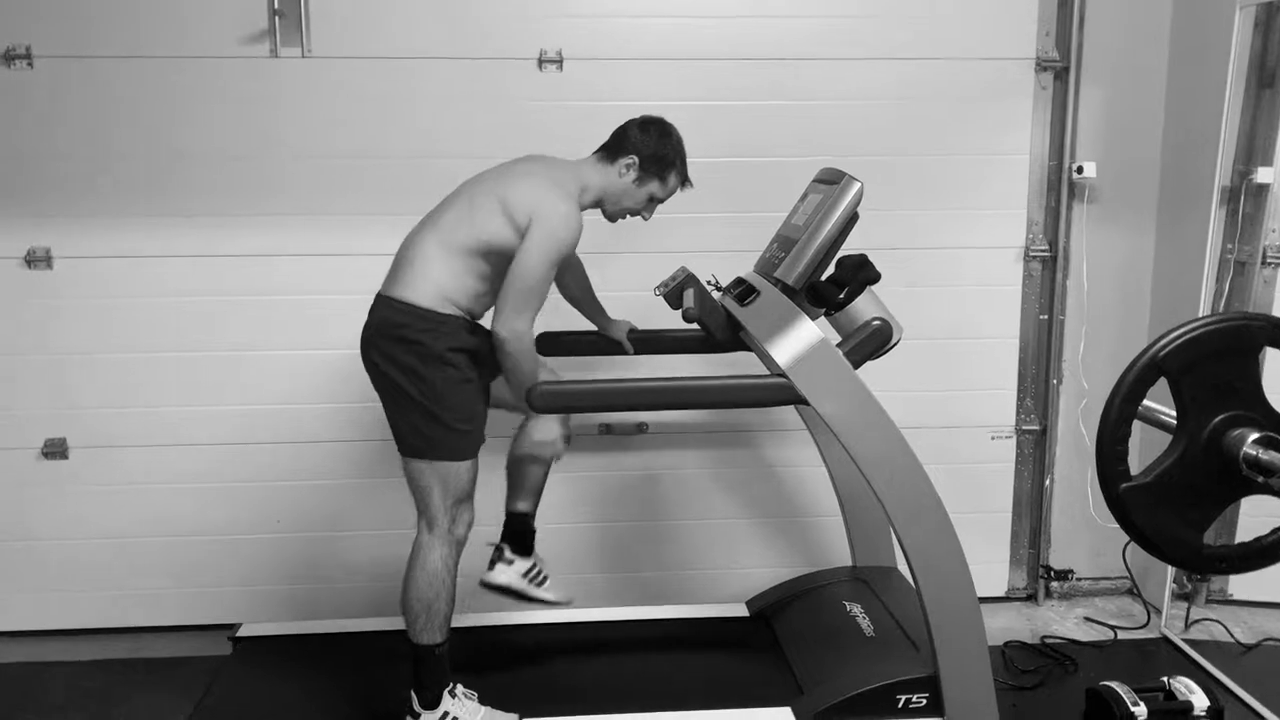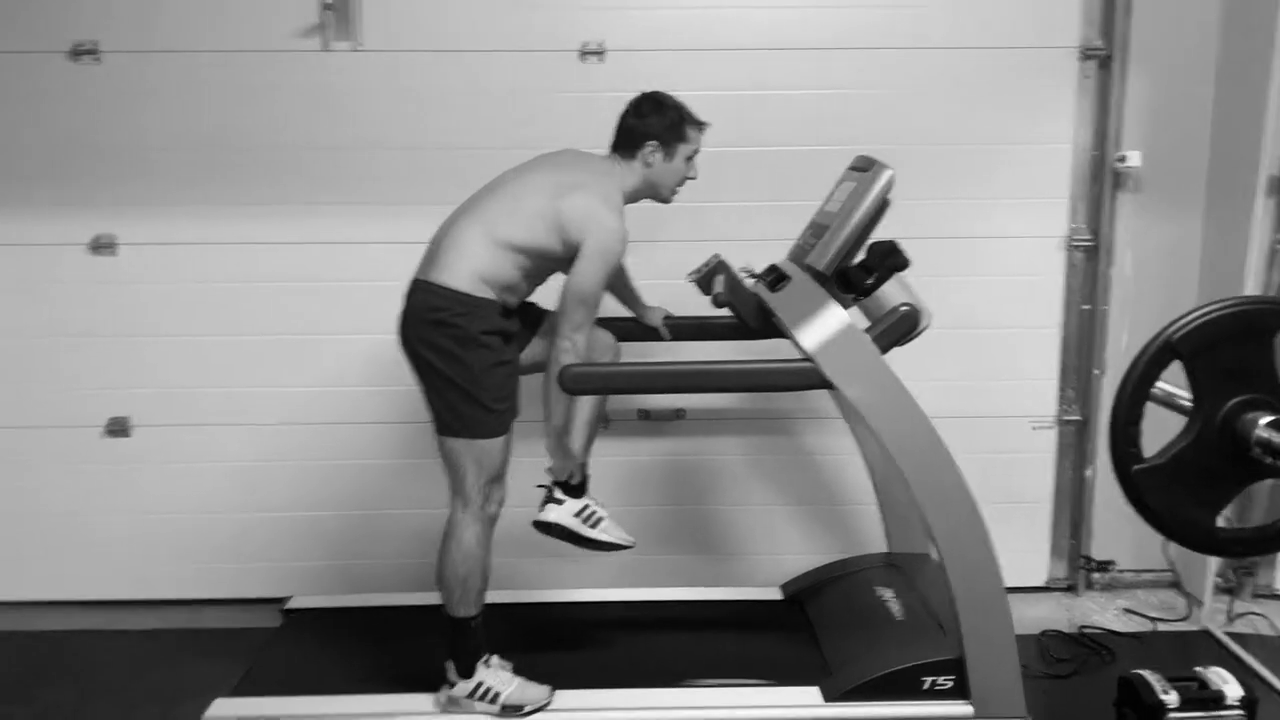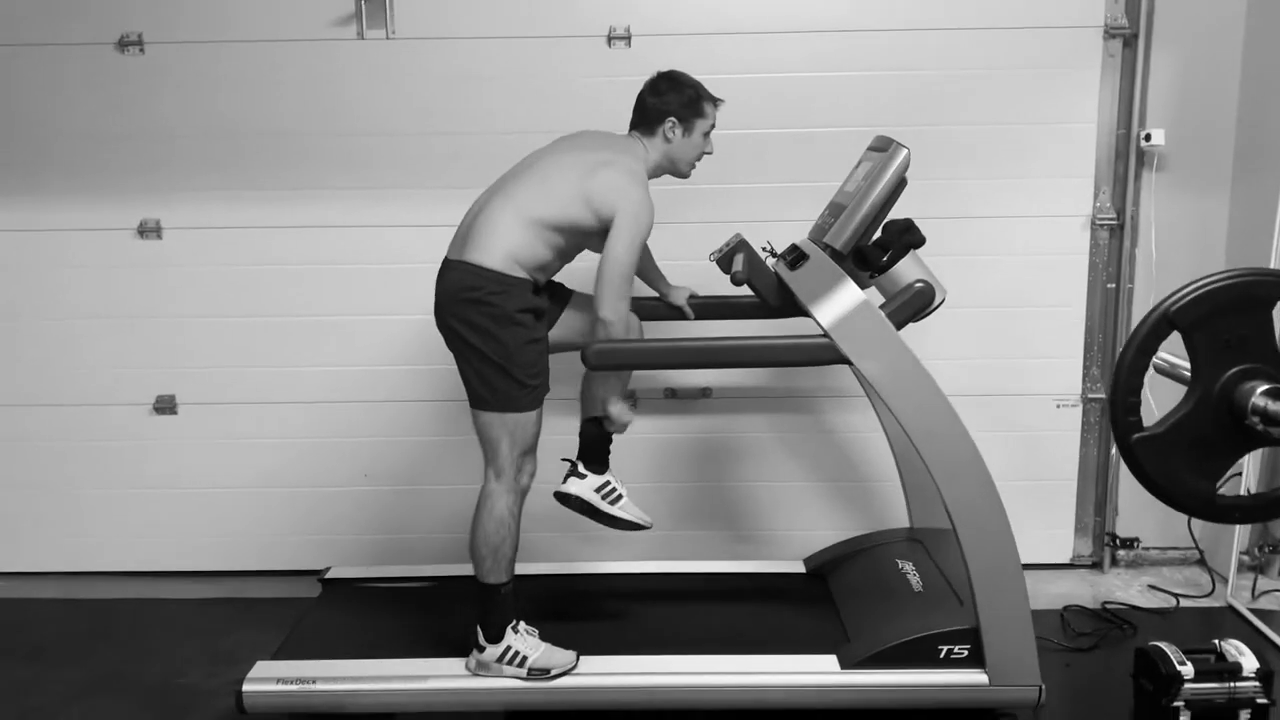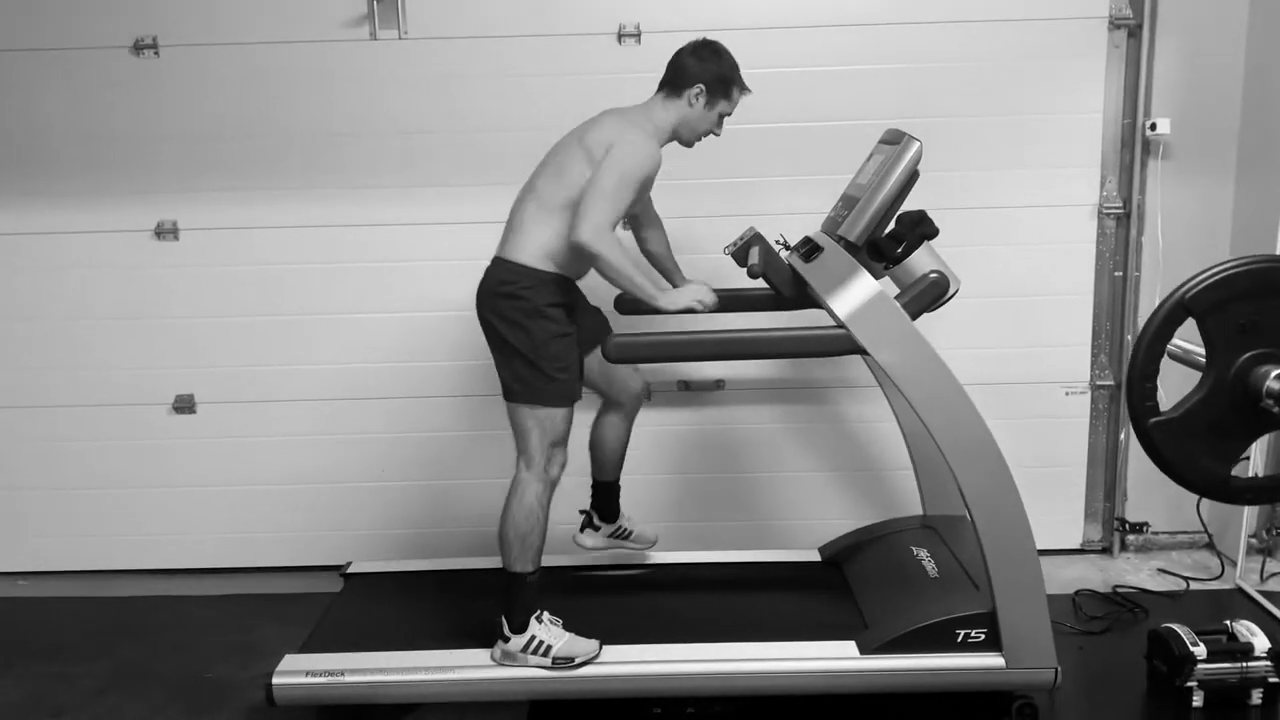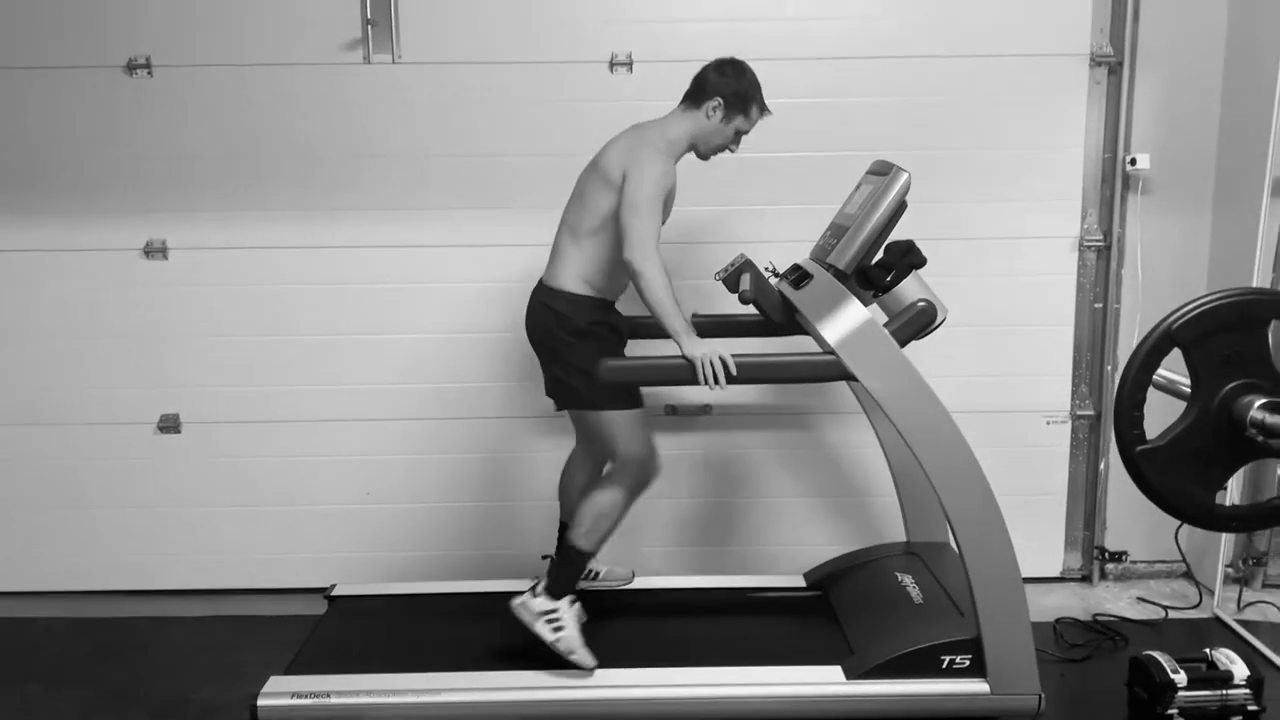
dt=0.5s
person 1, frame 1
left shoulder: (550, 178)
right shoulder: (560, 207)
left elbow: (560, 262)
right elbow: (512, 325)
left wrist: (605, 323)
right wrist: (532, 418)
left hip: (433, 324)
right hip: (416, 335)
right knee: (447, 524)
left ankle: (514, 554)
person 1, frame 2
left shoulder: (583, 171)
right shoulder: (606, 217)
right elbow: (567, 340)
left wrist: (640, 309)
right wrist: (558, 441)
left hip: (463, 304)
right hip: (454, 318)
left knee: (601, 347)
right knee: (480, 501)
left ankle: (567, 498)
person 1, frame 3
left shoulder: (602, 149)
right shoulder: (632, 192)
right elbow: (610, 312)
left wrist: (666, 289)
right wrist: (616, 397)
left hip: (484, 281)
right hip: (485, 297)
left knee: (620, 327)
right knee: (511, 473)
left ankle: (589, 472)
right ankle: (495, 640)
person 1, frame 4
left shoulder: (627, 130)
right shoulder: (639, 142)
left elbow: (643, 220)
right elbow: (591, 235)
left wrist: (678, 282)
right wrist: (661, 300)
left hip: (541, 286)
right hip: (525, 293)
left knee: (627, 391)
right knee: (543, 463)
left ankle: (603, 518)
right ankle: (519, 629)
person 1, frame 5
left shoulder: (651, 146)
right shoulder: (652, 157)
right elbow: (637, 256)
left wrist: (673, 314)
right wrist: (687, 340)
left hip: (578, 312)
right hip: (569, 317)
left knee: (599, 447)
right knee: (634, 464)
left ankle: (569, 568)
right ankle: (550, 599)
